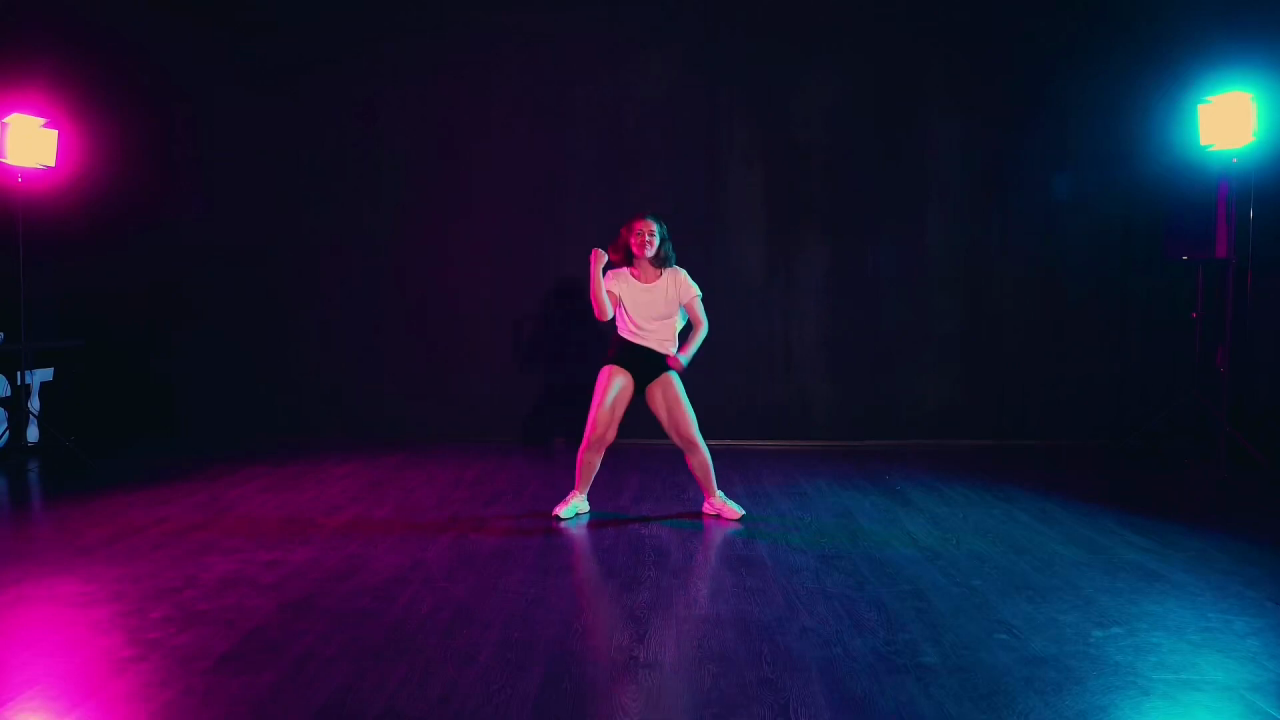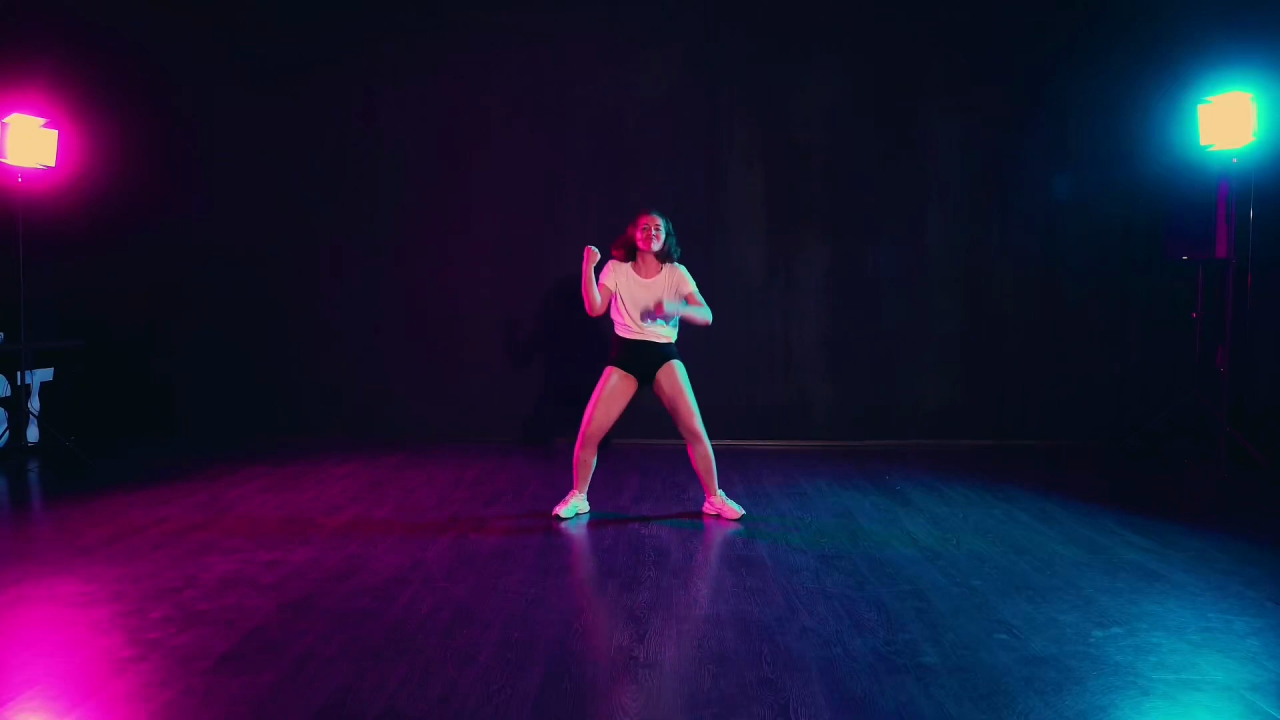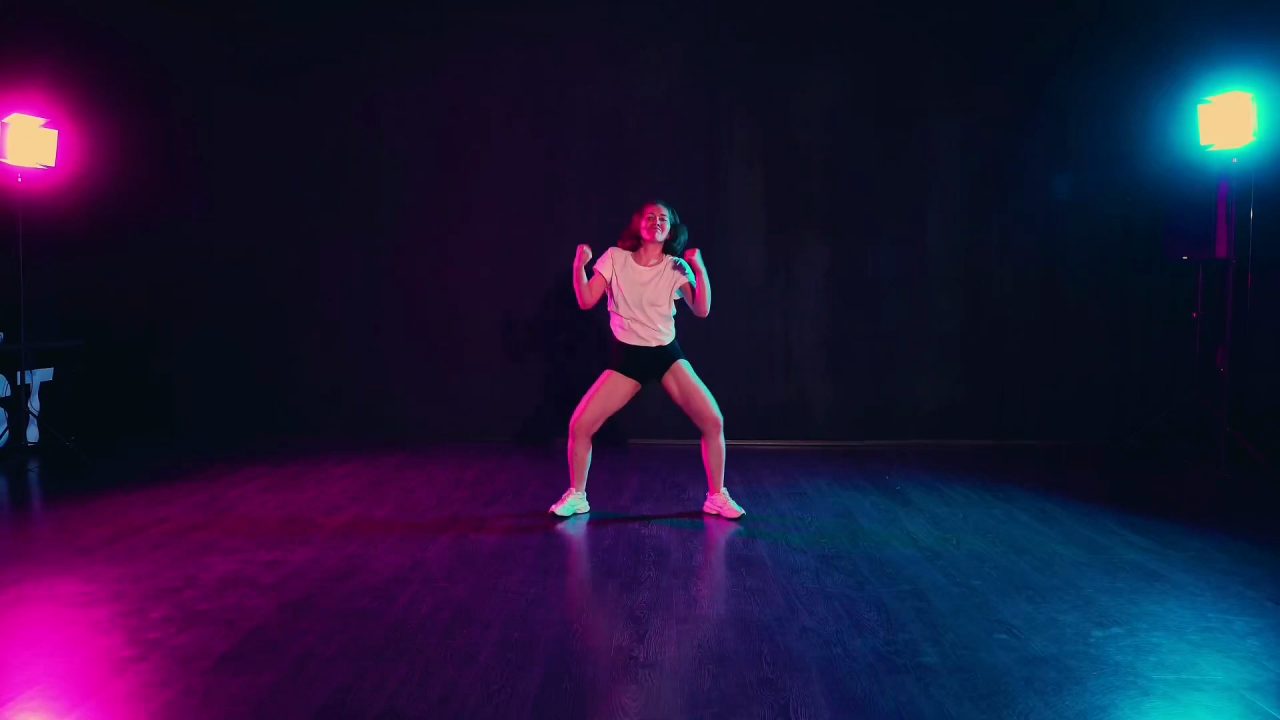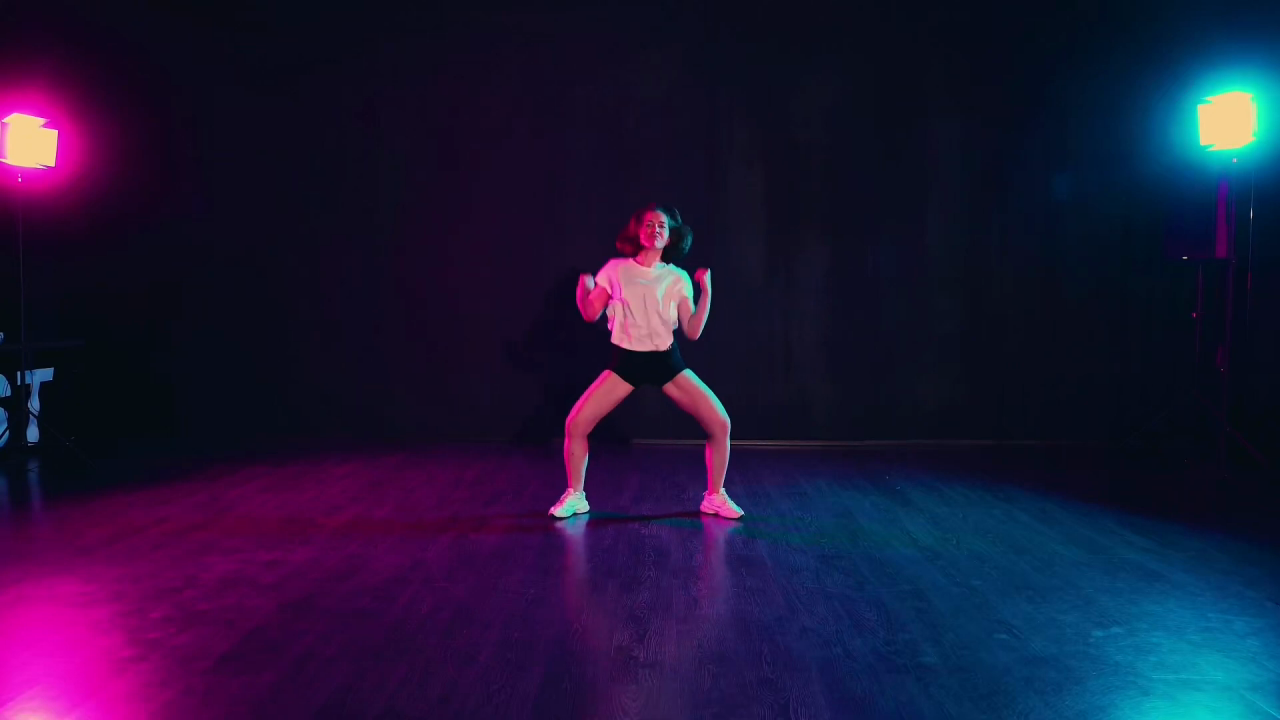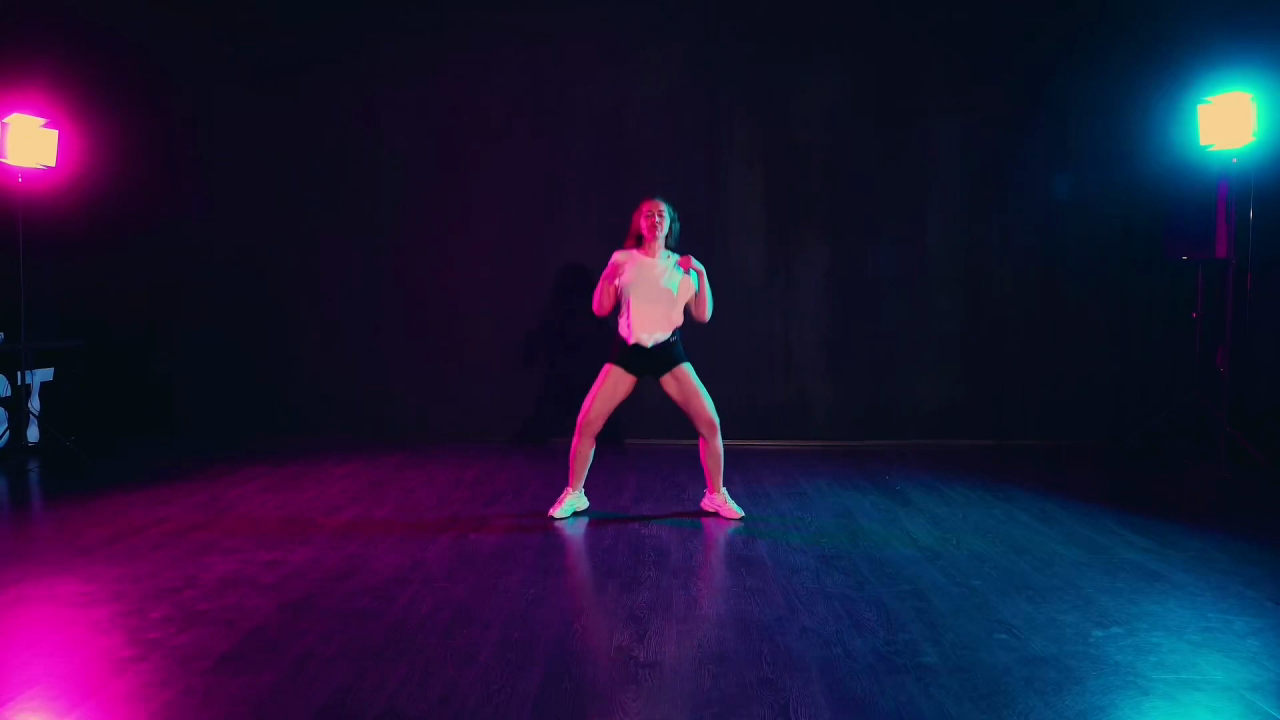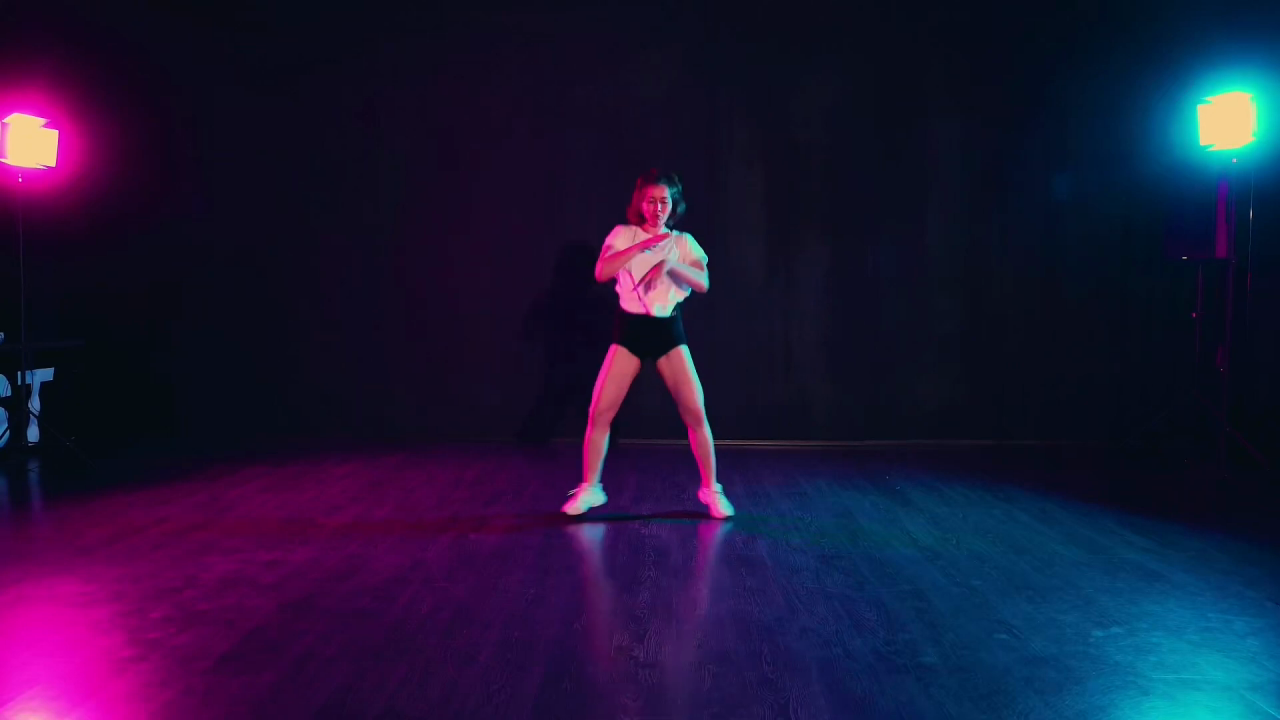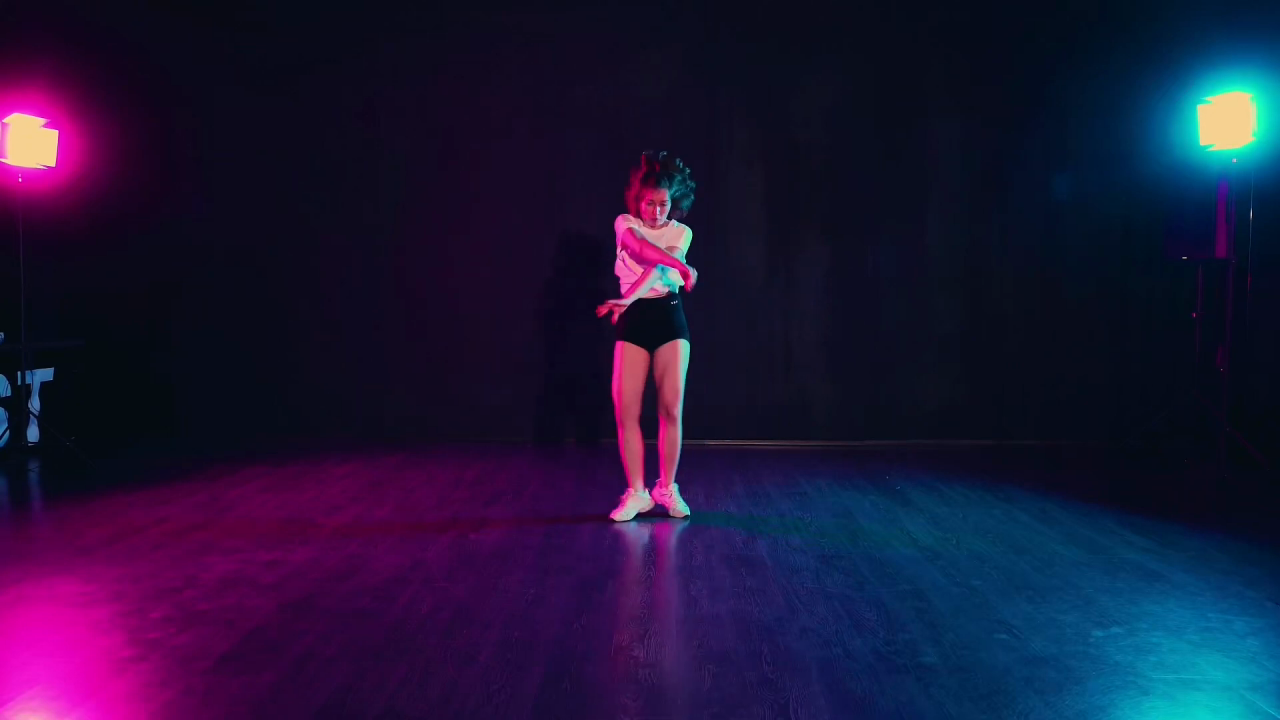
dt=0.1s
person 1, frame 1
left shoulder: (677, 277)
right shoulder: (616, 277)
left elbow: (700, 322)
right elbow: (603, 314)
left wrist: (686, 353)
right wrist: (596, 270)
left hip: (661, 365)
right hip: (623, 357)
left knee: (689, 439)
right knee: (597, 435)
left ankle: (713, 499)
right ankle: (578, 497)
person 1, frame 2
left shoulder: (676, 273)
right shoulder: (615, 270)
left elbow: (706, 317)
right elbow: (594, 309)
left wrist: (676, 309)
right wrist: (587, 266)
left hip: (664, 356)
right hip: (626, 355)
left knee: (694, 431)
right knee: (589, 432)
left ankle: (714, 498)
right ankle: (578, 496)
person 1, frame 3
left shoulder: (677, 268)
right shoulder: (614, 258)
left elbow: (702, 310)
right elbow: (585, 301)
left wrist: (699, 269)
right wrist: (579, 265)
left hip: (666, 356)
right hip: (627, 358)
left knee: (712, 421)
right knee: (580, 424)
left ankle: (717, 496)
right ankle: (576, 494)
person 1, frame 4
left shoulder: (678, 278)
right shoulder: (615, 268)
left elbow: (694, 332)
right elbow: (590, 313)
left wrist: (707, 291)
right wrist: (583, 289)
left hip: (666, 362)
right hip: (625, 361)
left knee: (720, 424)
right knee: (575, 423)
left ankle: (715, 496)
right ankle: (575, 495)
person 1, frame 5
left shoulder: (682, 265)
right shoulder: (621, 260)
left elbow: (703, 316)
right elbow: (600, 309)
left wrist: (701, 276)
right wrist: (611, 281)
left hip: (669, 352)
right hip: (628, 351)
left knee: (709, 422)
right knee: (587, 423)
left ankle: (717, 495)
right ankle: (574, 494)
person 1, frame 6
left shoulder: (684, 242)
right shoulder: (624, 234)
left elbow: (703, 284)
right elbow: (601, 273)
left wrist: (668, 267)
right wrist: (643, 245)
left hip: (668, 330)
right hip: (630, 329)
left knee: (695, 413)
right knee: (599, 412)
left ankle: (710, 489)
right ankle: (588, 488)
person 1, frame 7
left shoulder: (680, 231)
right shoulder: (626, 223)
left elbow: (670, 264)
right elbow: (634, 246)
left wrist: (631, 294)
right wrist: (679, 267)
left hip: (668, 316)
right hip: (634, 319)
left knee: (671, 409)
right knee: (626, 411)
left ankle: (667, 488)
right ankle: (635, 492)
